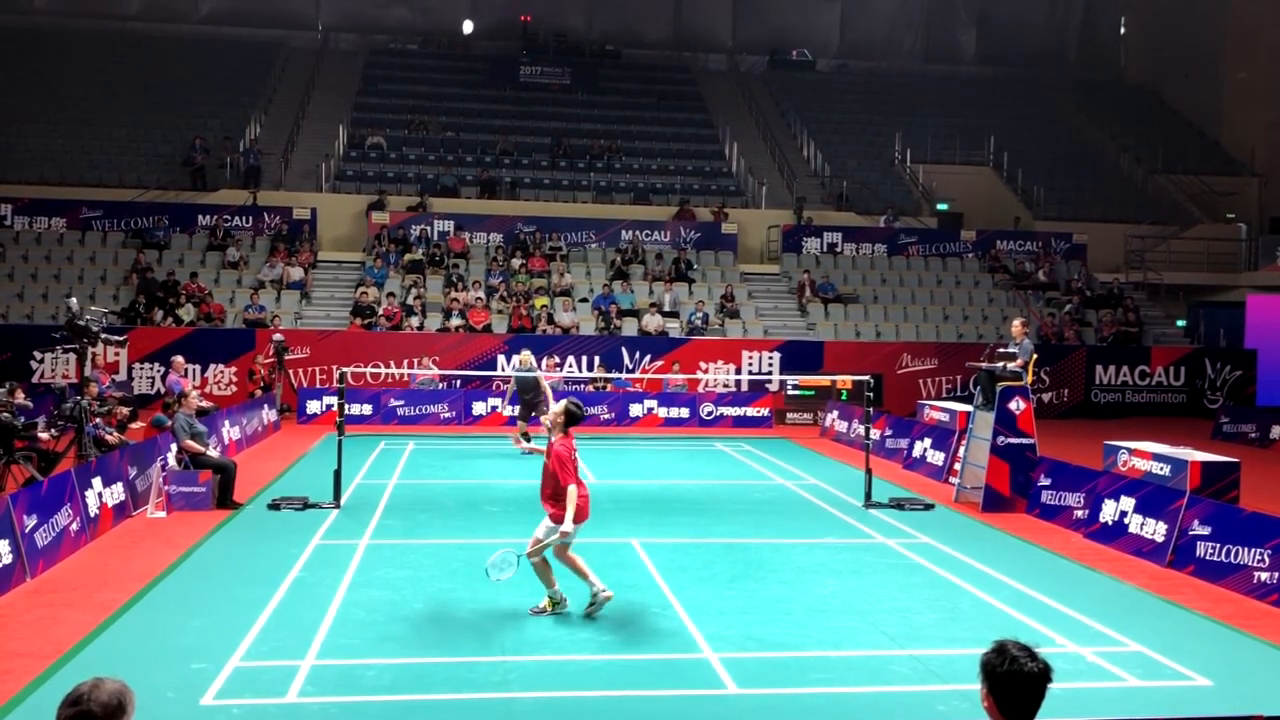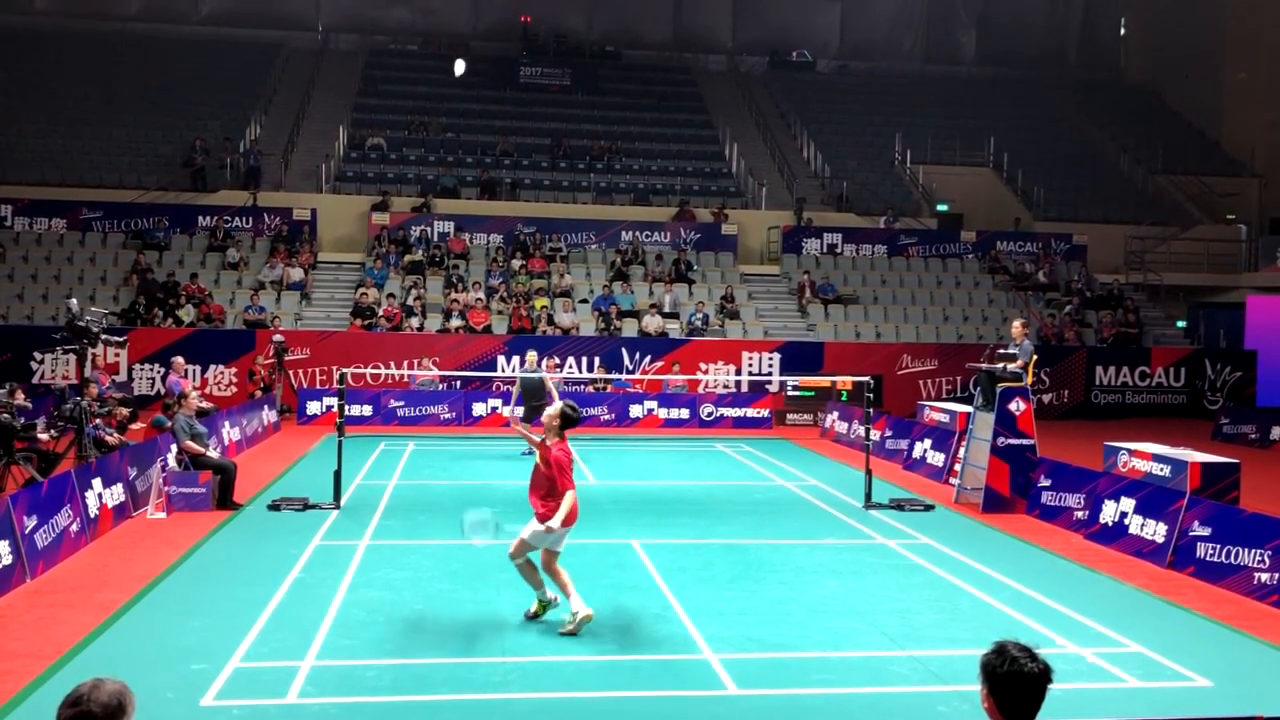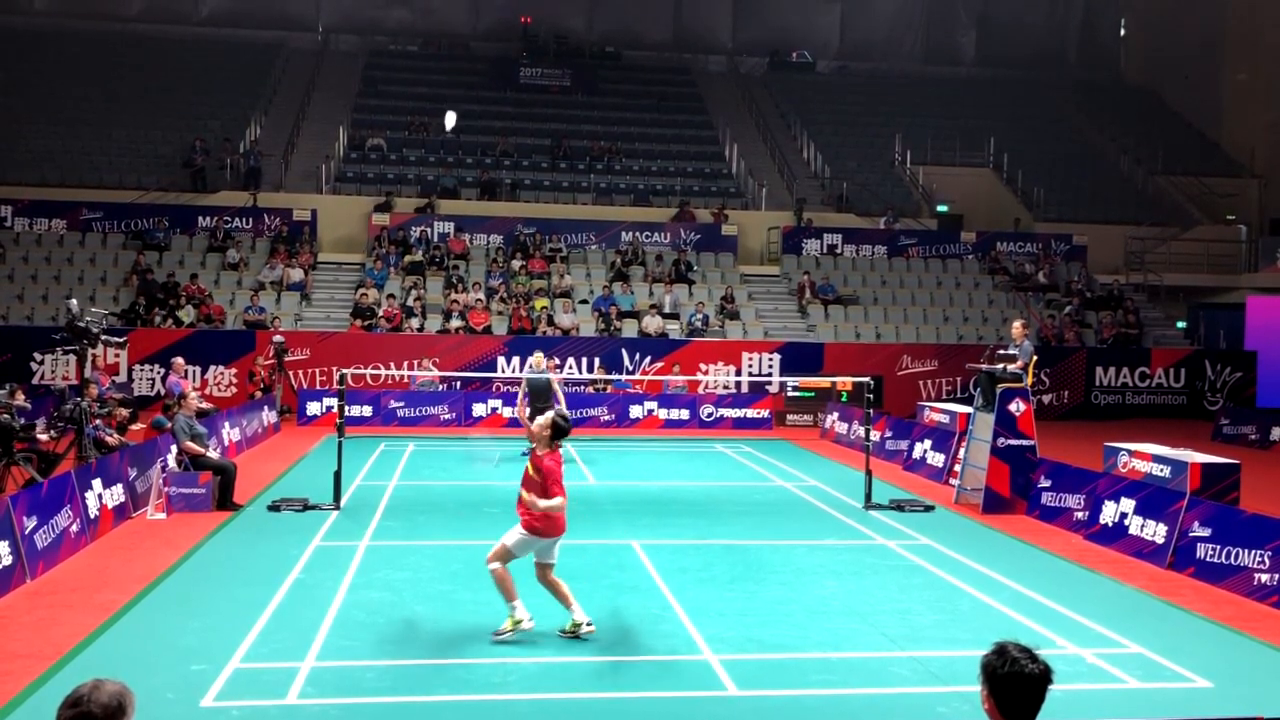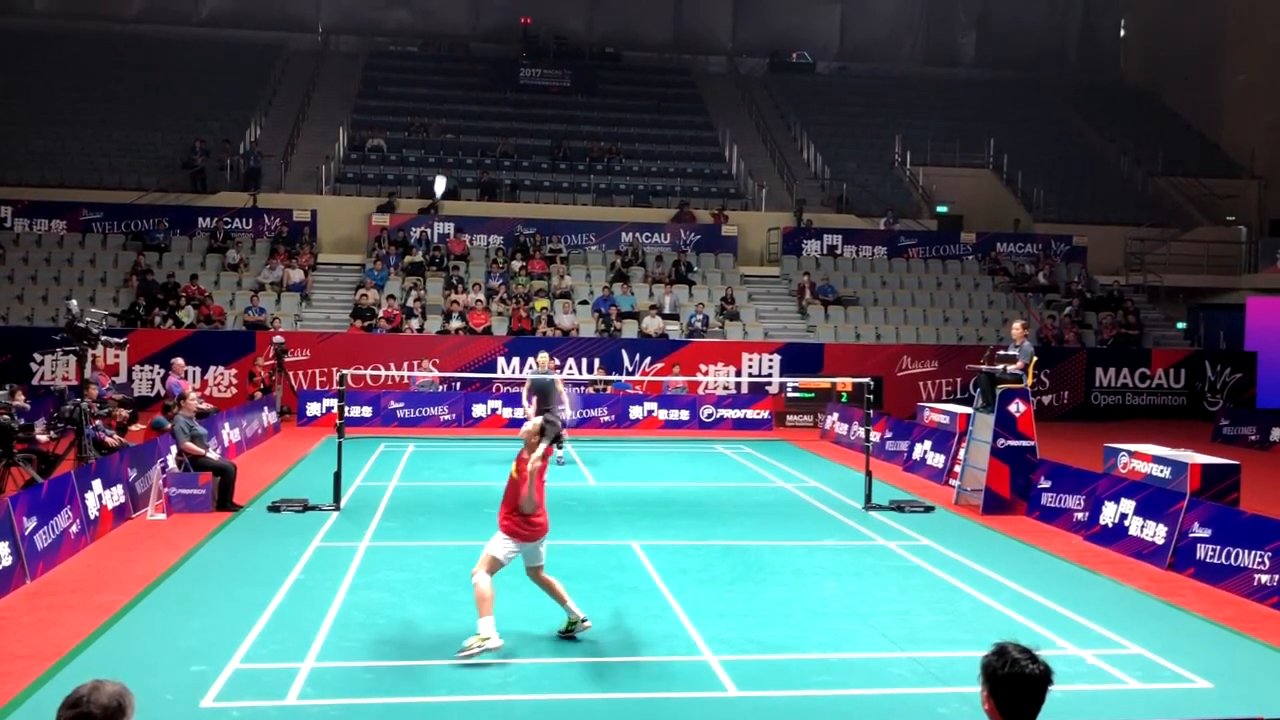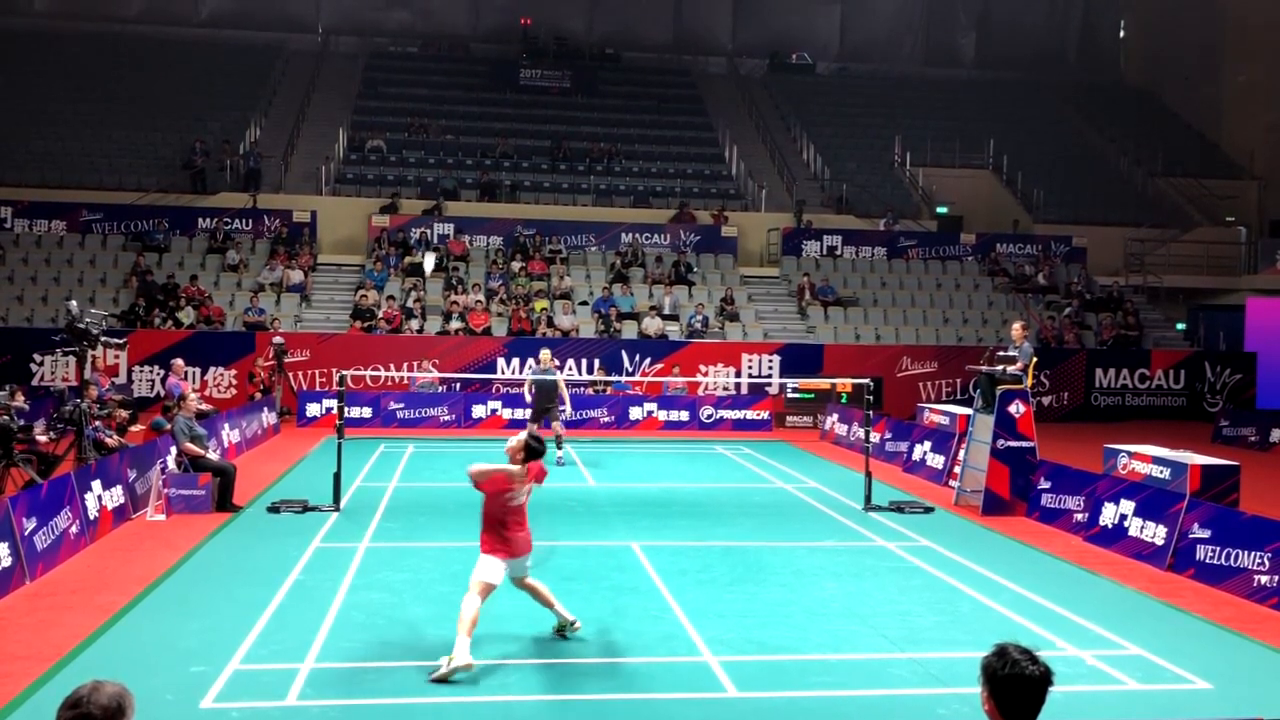
dt=0.4s
person 1, frame 1
left shoulder: (560, 449)
right shoulder: (563, 437)
left elbow: (571, 487)
left wrist: (568, 521)
right wrist: (529, 446)
left hip: (564, 511)
right hip: (577, 507)
left knee: (534, 551)
right knee: (561, 552)
left ankle: (555, 599)
right ankle: (598, 589)
person 1, frame 2
left shoulder: (558, 454)
right shoulder: (551, 440)
left elbow: (570, 492)
right elbow: (541, 447)
left wrist: (557, 519)
right wrist: (523, 432)
left hip: (551, 515)
right hip: (554, 515)
left knee: (516, 553)
right knee: (549, 565)
left ankle: (545, 598)
right ankle: (579, 608)
person 1, frame 3
left shoulder: (549, 464)
right shoulder: (543, 447)
left elbow: (561, 503)
right elbow: (535, 440)
left wrist: (542, 504)
left hip: (537, 525)
right hip: (550, 526)
left knee: (494, 560)
right knee: (545, 575)
left ankle: (518, 616)
right ankle: (581, 620)
person 1, frame 4
left shoulder: (531, 467)
right shoulder: (540, 449)
left elbow: (528, 507)
left wrist: (532, 474)
left hip: (517, 529)
right hip: (535, 528)
left knee: (481, 573)
right knee: (537, 574)
left ankle: (487, 634)
right ankle: (577, 617)
person 1, frame 5
left shoulder: (502, 480)
right shoulder: (534, 469)
left elbow: (473, 471)
right elbow: (541, 475)
left wrist: (504, 469)
left hip: (498, 548)
right hip: (520, 542)
left knee: (473, 597)
right knee: (523, 581)
left ankle: (460, 653)
right ankle: (566, 619)
